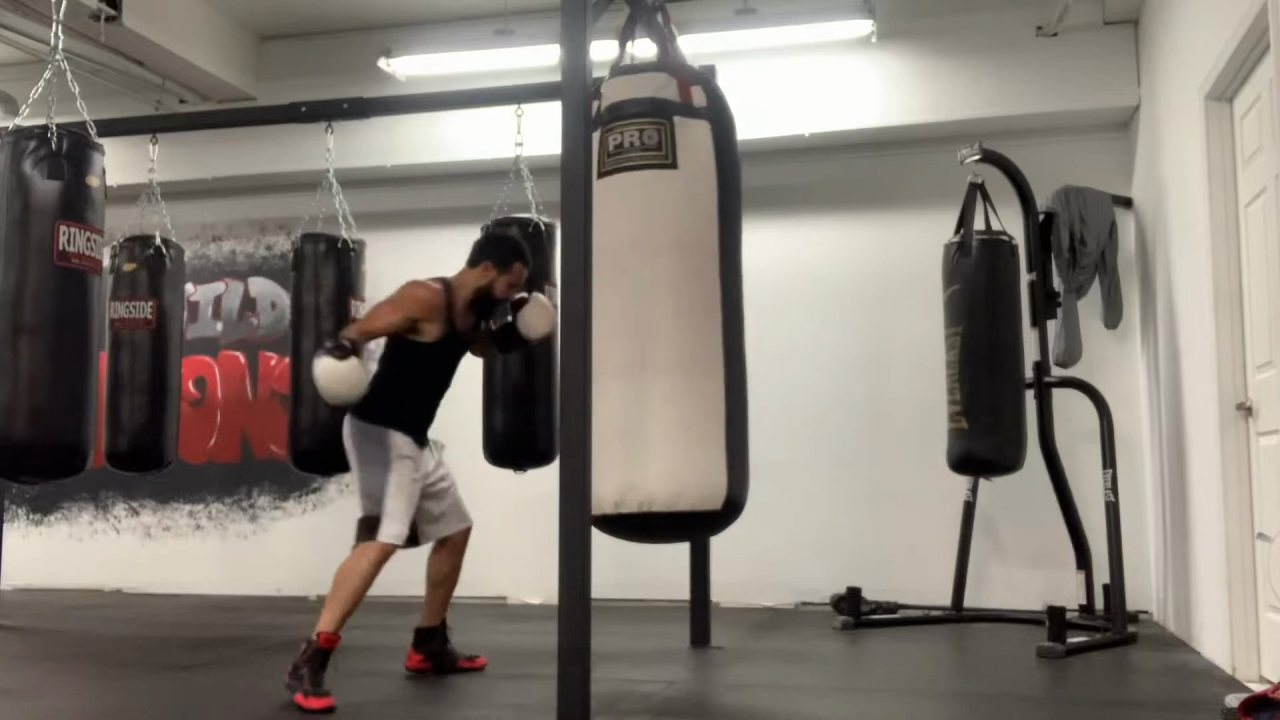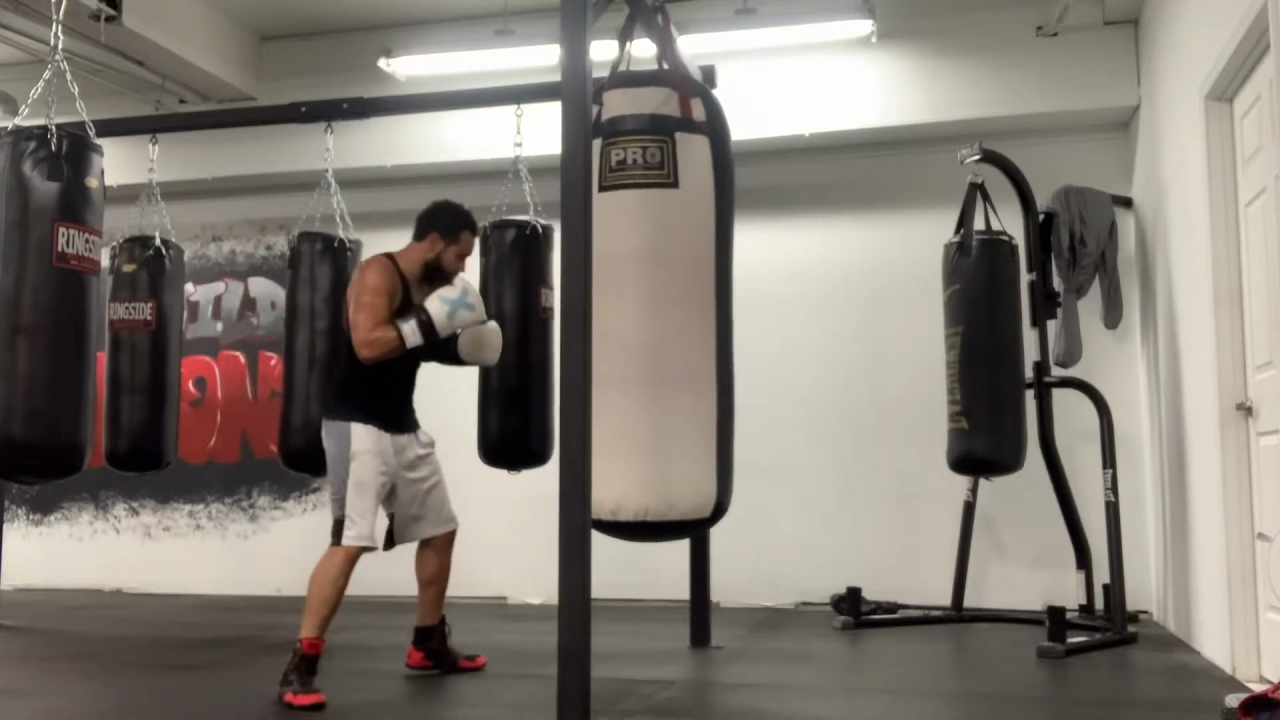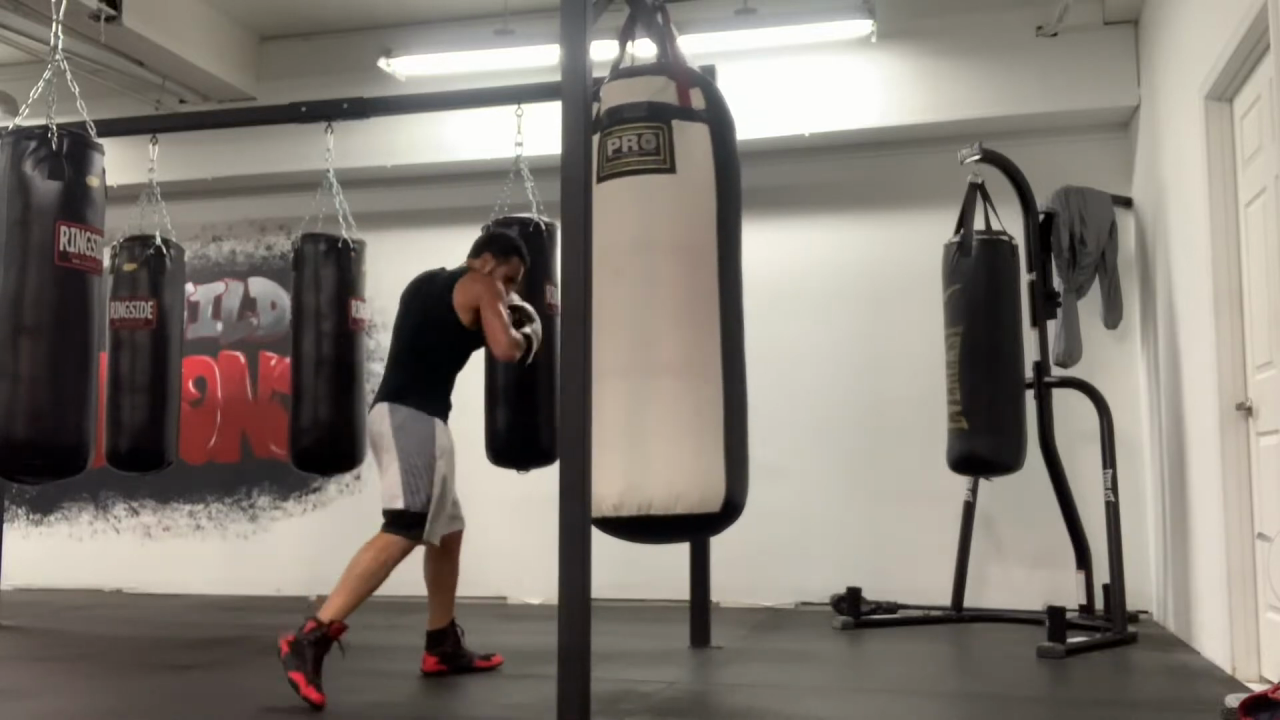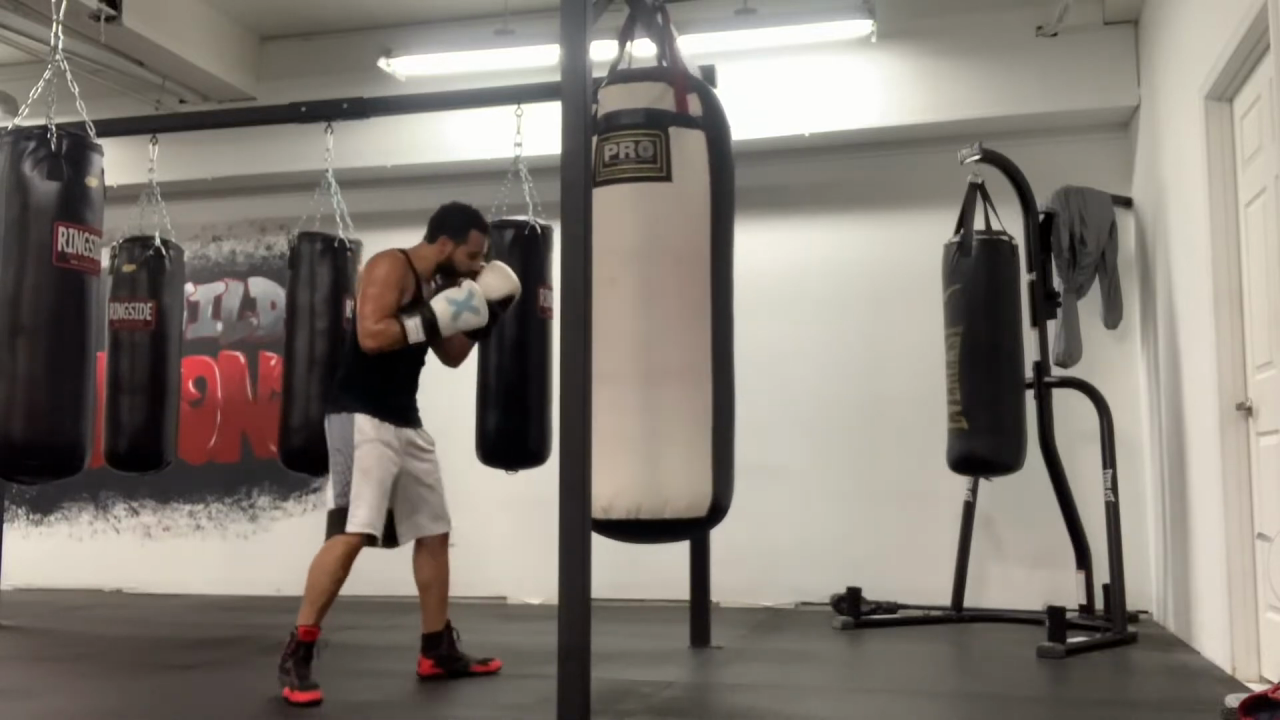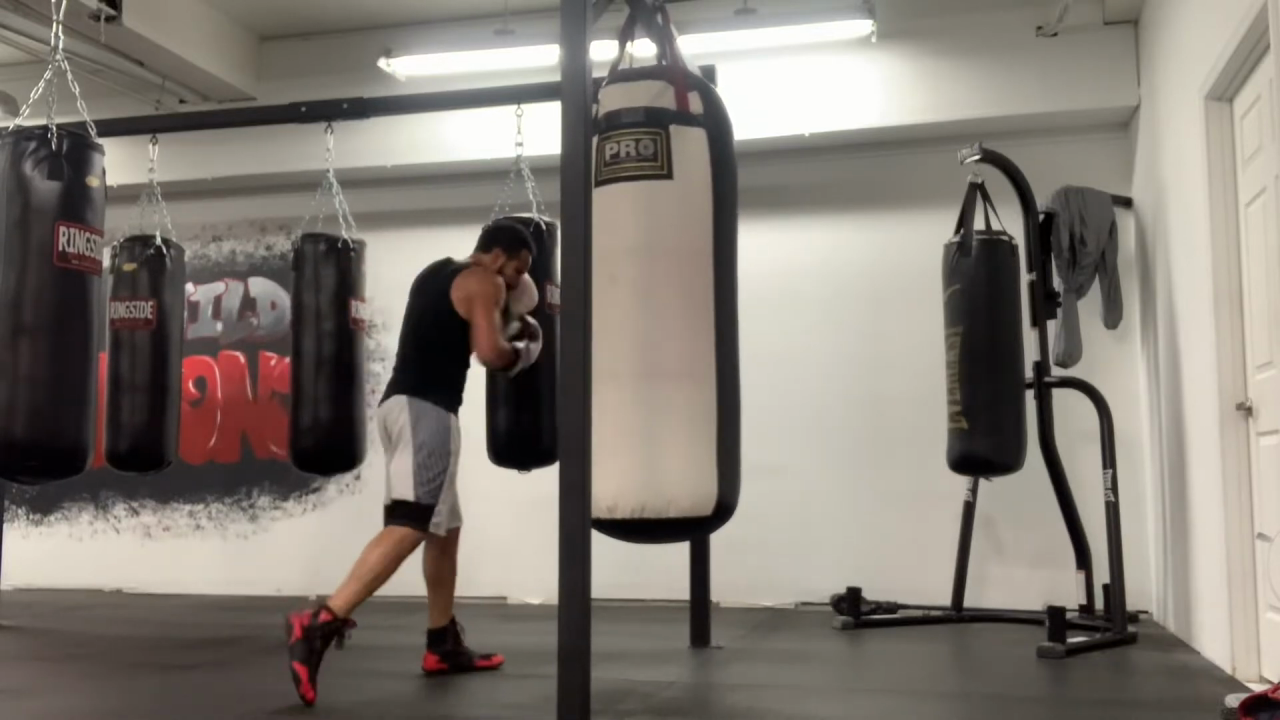
dt=1s
person 1, frame 1
left shoulder: (476, 303)
right shoulder: (428, 296)
left elbow: (484, 343)
right elbow: (364, 328)
left wrist: (518, 326)
right wrist: (341, 349)
left hip: (413, 435)
right hip: (381, 430)
left knee: (454, 530)
right knee: (380, 539)
left ankle: (430, 645)
right ankle: (311, 662)
person 1, frame 2
left shoulder: (427, 283)
right shoulder: (378, 272)
right elbow: (369, 346)
left wrist: (459, 345)
right wrist: (432, 317)
left hip: (405, 429)
right hip: (357, 427)
left knee: (441, 531)
right knee: (350, 543)
left ankle: (429, 643)
right ankle: (300, 666)
person 1, frame 3
left shoulder: (426, 283)
right shoulder: (481, 287)
right elbow: (506, 349)
right wrist: (527, 335)
left hip: (395, 412)
right hip: (415, 418)
left knee: (446, 531)
right knee: (402, 533)
left ankle: (442, 645)
right ankle: (309, 642)
person 1, frame 4
left shoulder: (439, 285)
right shoulder: (389, 266)
left elbow: (453, 356)
right elbow: (371, 335)
left wrist: (482, 313)
right wrist: (436, 317)
left hip: (406, 422)
right hip: (360, 418)
left knee: (433, 533)
right knee: (351, 533)
left ankle: (438, 650)
right ankle: (297, 656)
person 1, frame 5
left shoulder: (439, 273)
right shoulder: (484, 283)
right elbow: (491, 353)
right wrist: (521, 341)
left hip: (405, 405)
right hip: (426, 410)
left knee: (442, 528)
right knee: (409, 526)
left ankle: (443, 644)
right ankle: (319, 625)
